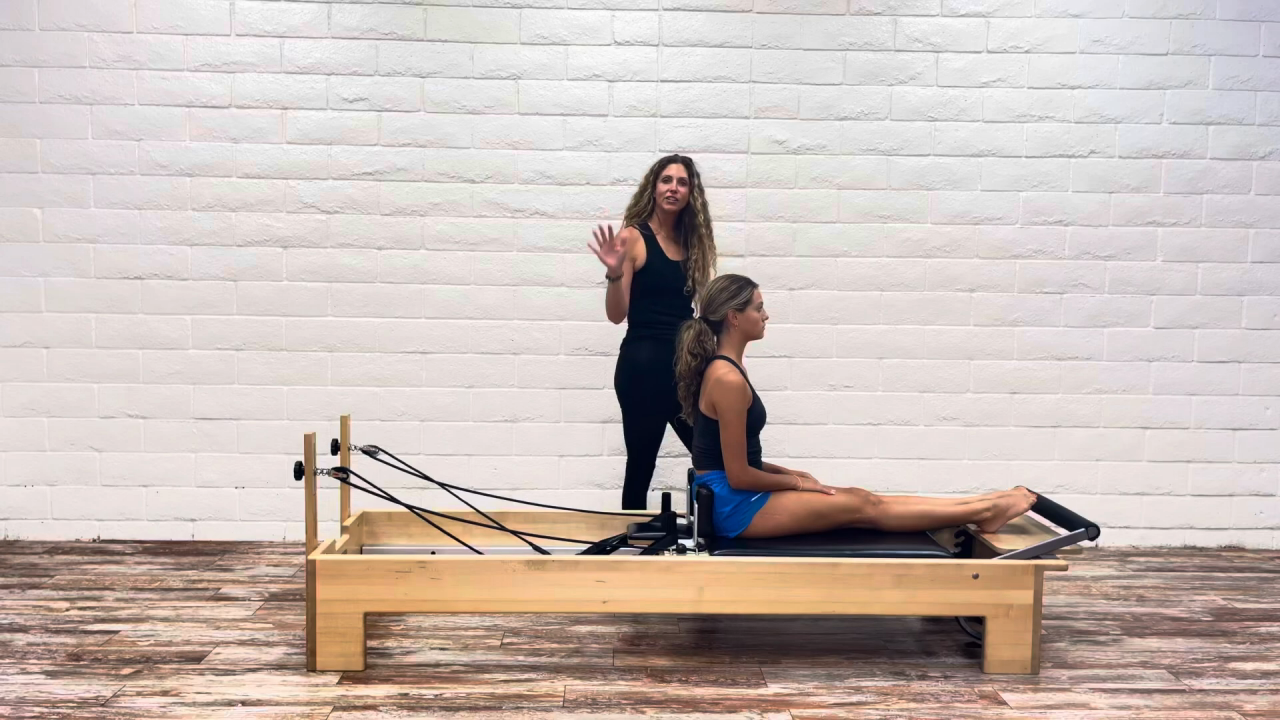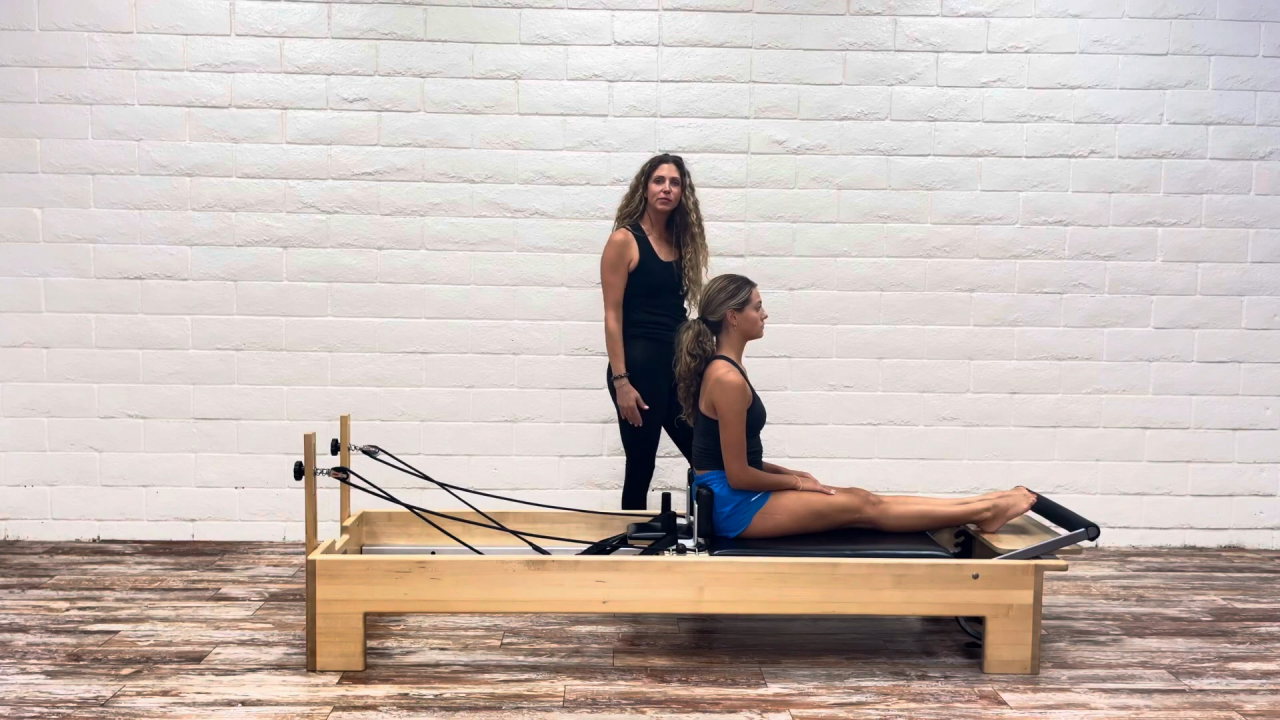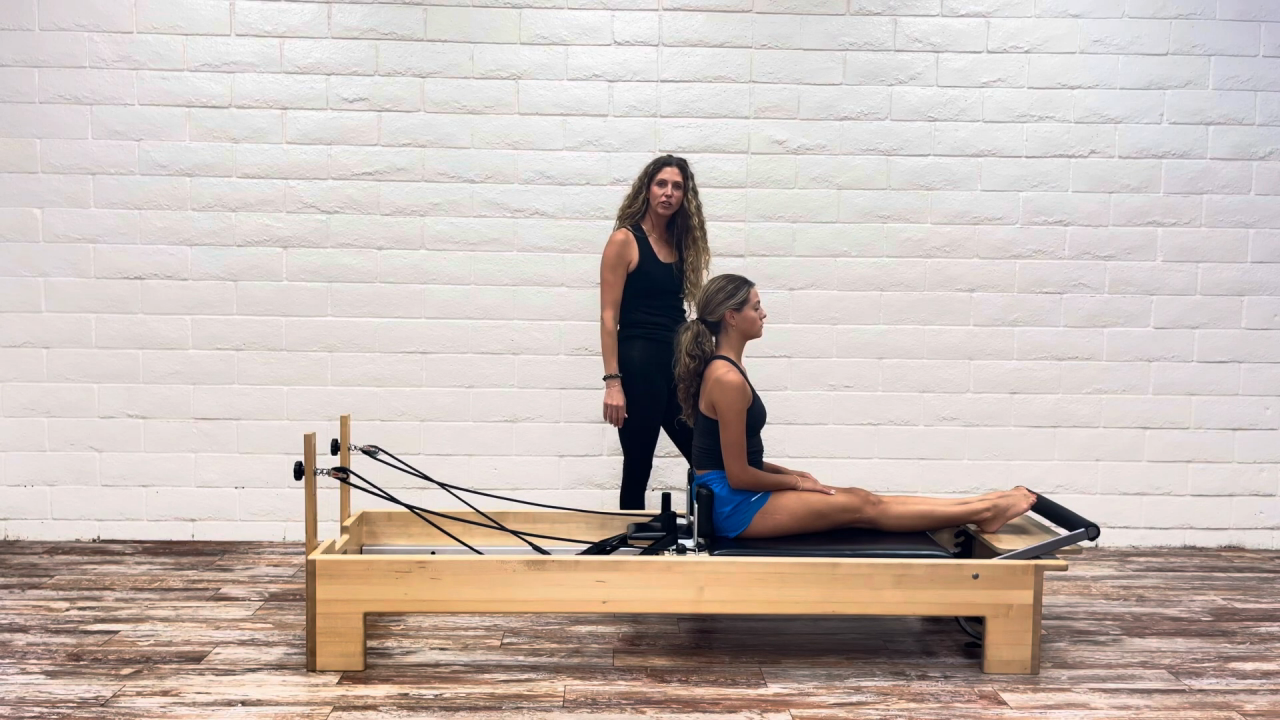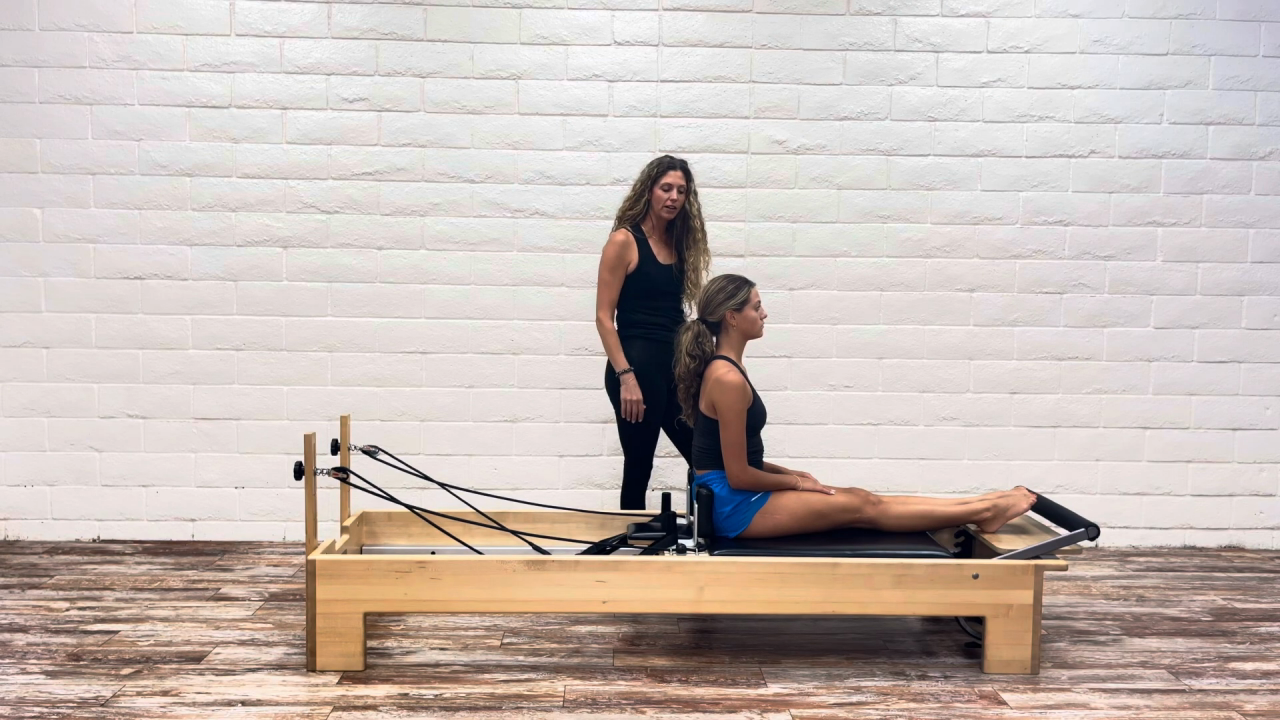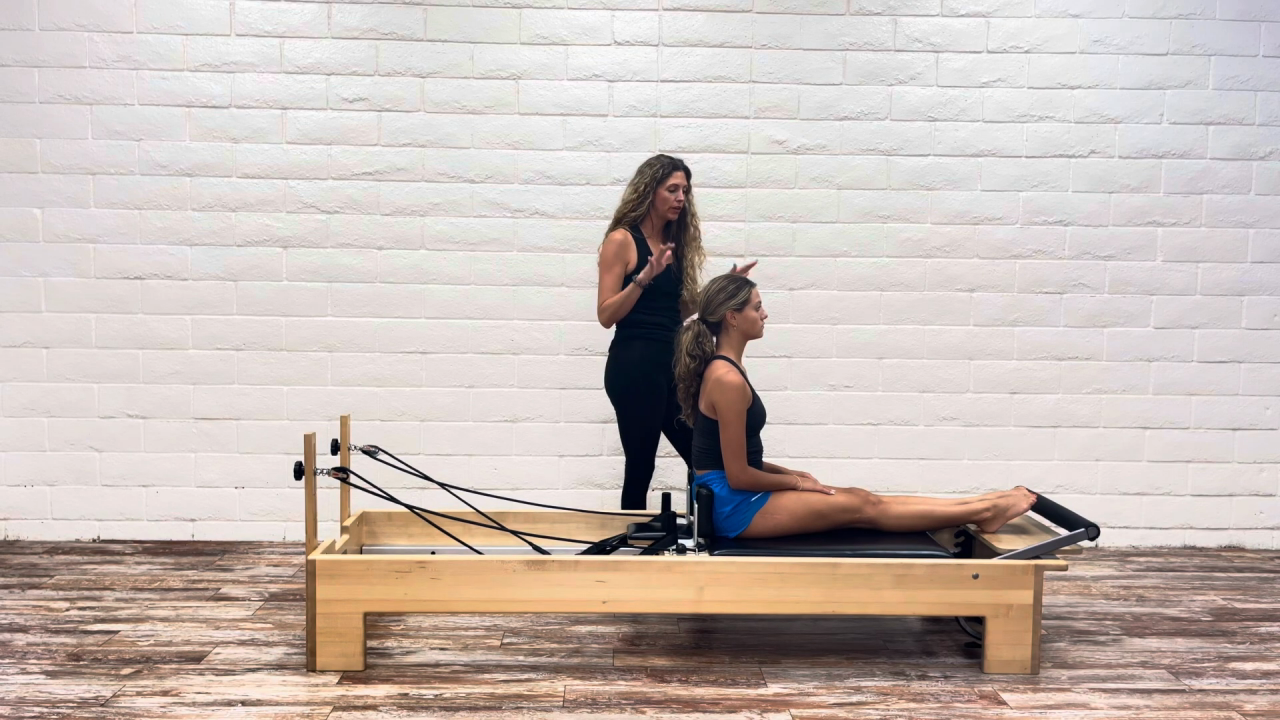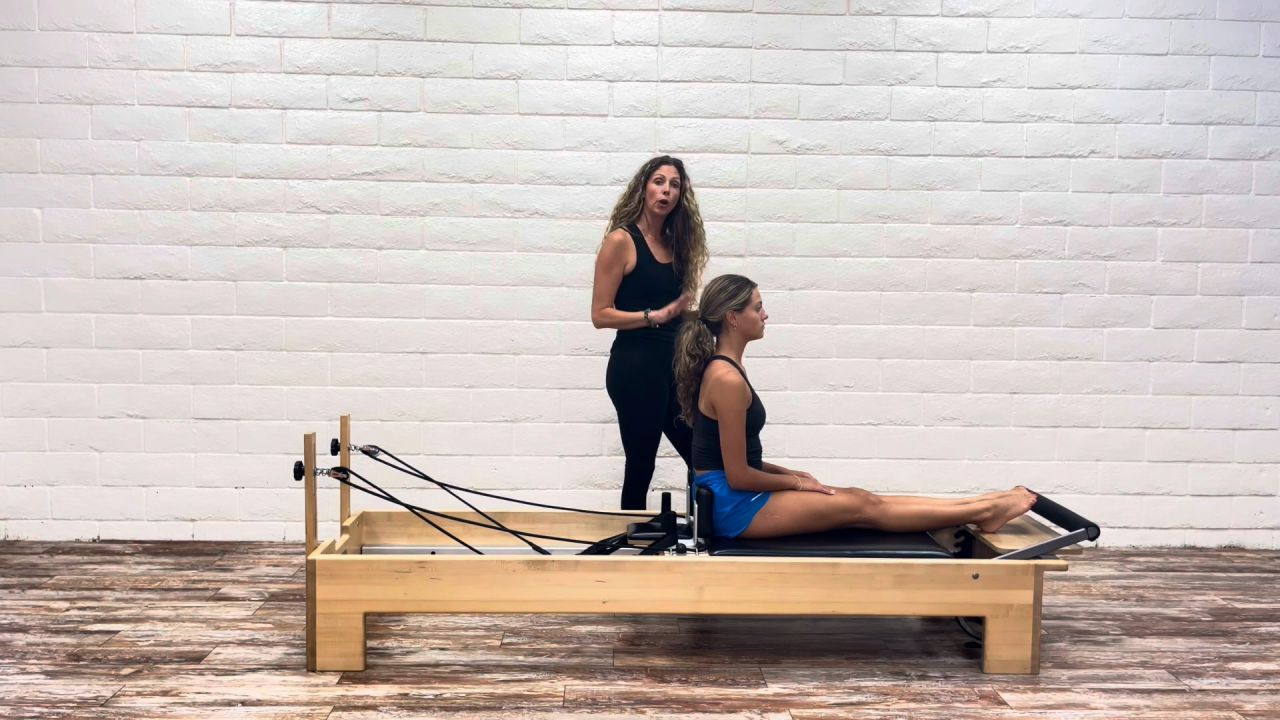
dt=0.4s
person 1, frame 1
left shoulder: (724, 367)
right shoulder: (729, 380)
right elbow: (739, 475)
left wrist: (787, 473)
right wrist: (796, 483)
left hip: (732, 494)
right hip: (733, 504)
left knee: (860, 497)
right knee: (862, 507)
left ankle: (979, 504)
right ankle: (983, 512)
person 1, frame 2
left shoulder: (724, 368)
right shoulder: (728, 380)
right elbow: (738, 475)
left wrist: (787, 474)
right wrist: (795, 482)
left hip: (731, 494)
right hip: (733, 504)
left knee: (860, 498)
right knee: (862, 507)
left ankle: (979, 504)
right ankle: (983, 512)
person 1, frame 3
left shoulder: (723, 368)
right shoulder: (728, 380)
right elbow: (739, 475)
left wrist: (788, 473)
right wrist: (795, 482)
left hip: (731, 494)
right hip: (733, 504)
left knee: (858, 497)
right knee: (862, 507)
left ankle: (980, 504)
right ankle: (982, 513)
person 1, frame 4
left shoulder: (723, 368)
right shoulder: (728, 380)
right elbow: (738, 474)
left wrist: (787, 473)
right wrist: (795, 482)
left hip: (731, 494)
right hip: (733, 504)
left knee: (860, 497)
right knee: (862, 507)
left ankle: (979, 504)
right ankle: (983, 512)
person 1, frame 5
left shoulder: (723, 369)
right shoulder: (728, 380)
right elbow: (739, 475)
left wrist: (788, 474)
right wrist: (795, 482)
left hip: (731, 494)
right hip: (733, 504)
left knee: (859, 497)
right knee: (861, 507)
left ankle: (978, 505)
right ankle: (982, 513)
person 1, frame 6
left shoulder: (723, 368)
right shoulder: (728, 380)
right elbow: (738, 475)
left wrist: (788, 473)
right wrist: (795, 482)
left hip: (731, 494)
right hip: (733, 504)
left knee: (860, 497)
right knee: (862, 507)
left ankle: (980, 504)
right ankle: (983, 512)
person 2, frame 1
left shoulder: (691, 241)
right shoulder: (632, 238)
right elbow: (618, 312)
right wrist: (614, 271)
right hip: (644, 362)
right knee: (641, 466)
person 2, frame 2
left shoulder: (680, 240)
right shoulder: (624, 240)
right elbow: (612, 317)
right wrist: (622, 380)
left hip: (678, 361)
right hip: (640, 361)
right knee: (641, 466)
person 2, frame 3
left shoulder: (680, 241)
right shoulder: (624, 240)
right elbow: (609, 317)
right wrist: (613, 381)
left hip: (677, 362)
right hip: (637, 363)
right knee: (638, 467)
person 2, frame 4
left shoulder: (678, 242)
right shoulder: (624, 241)
right elbow: (604, 317)
right wrist: (625, 377)
left hip: (675, 363)
right hip: (637, 367)
right knee: (639, 467)
person 2, frame 5
left shoulder: (674, 242)
right shoulder: (622, 240)
right elbow: (606, 316)
right wrist: (644, 277)
left hip: (672, 361)
right hip: (633, 363)
right knee: (640, 466)
person 2, frame 6
left shoulder: (673, 242)
right shoulder: (621, 240)
right elbow: (600, 315)
right wrist: (652, 316)
left hip: (672, 362)
right hip: (635, 364)
right knee: (640, 467)
